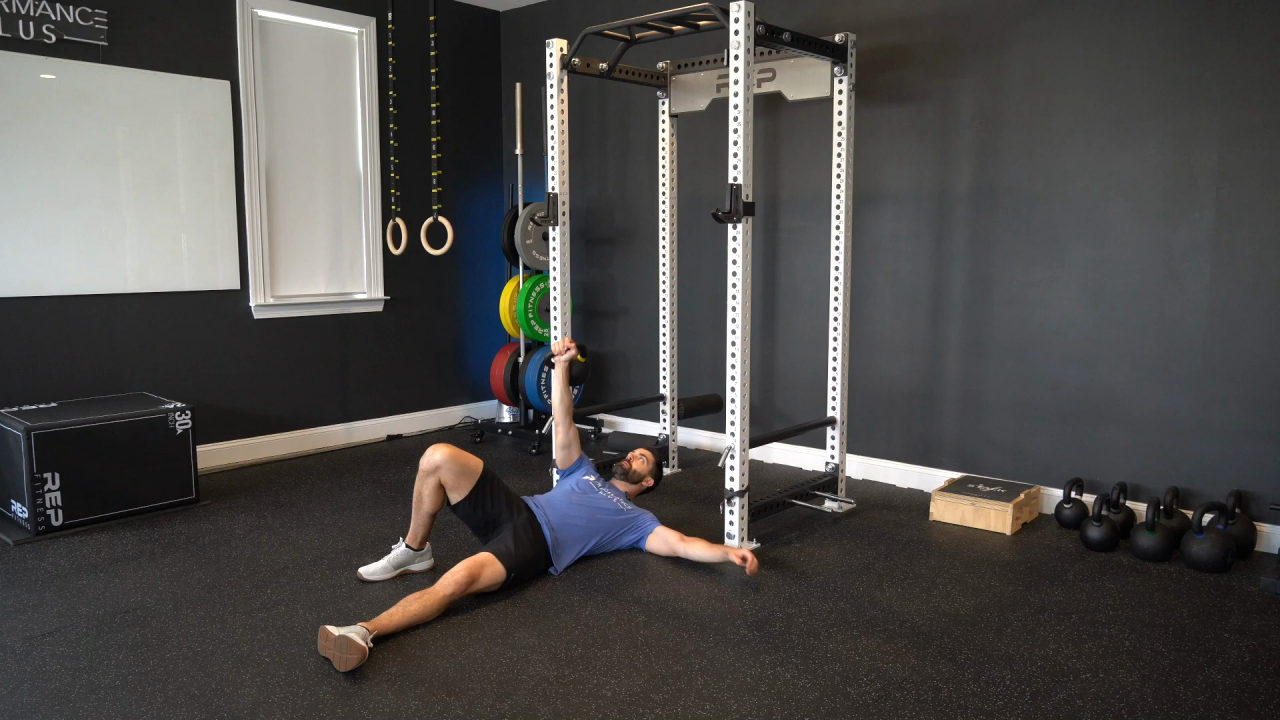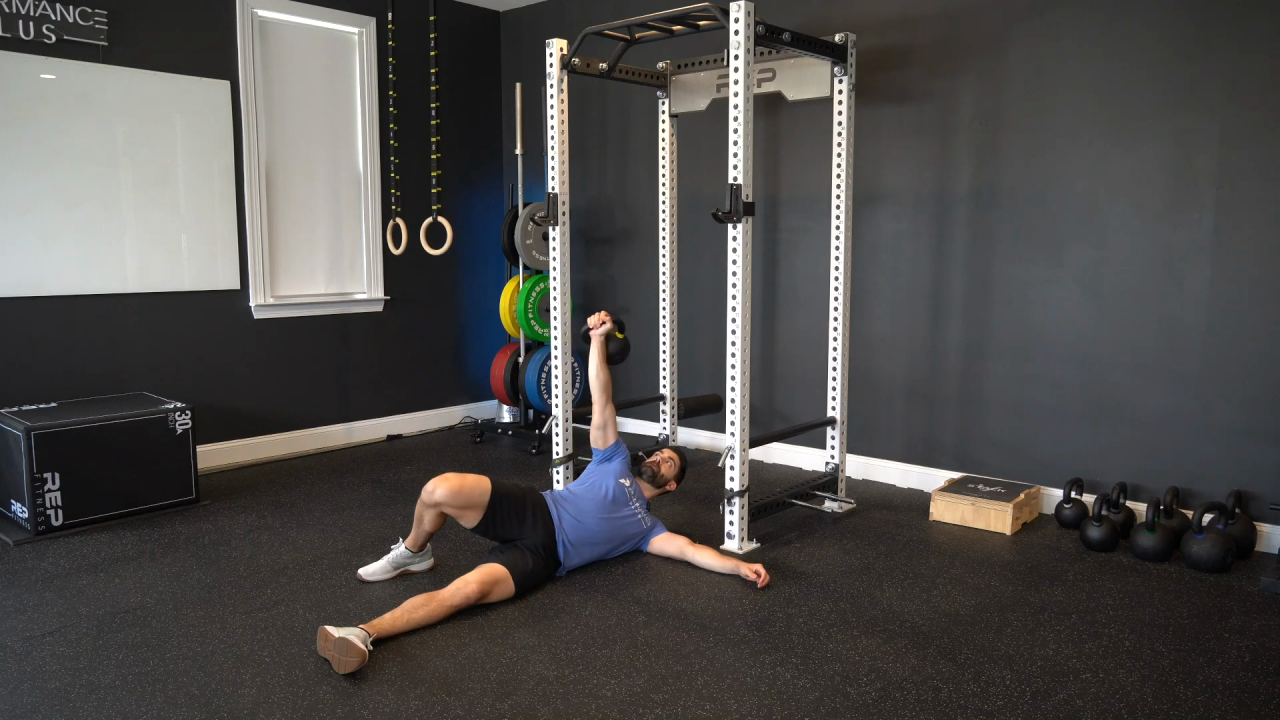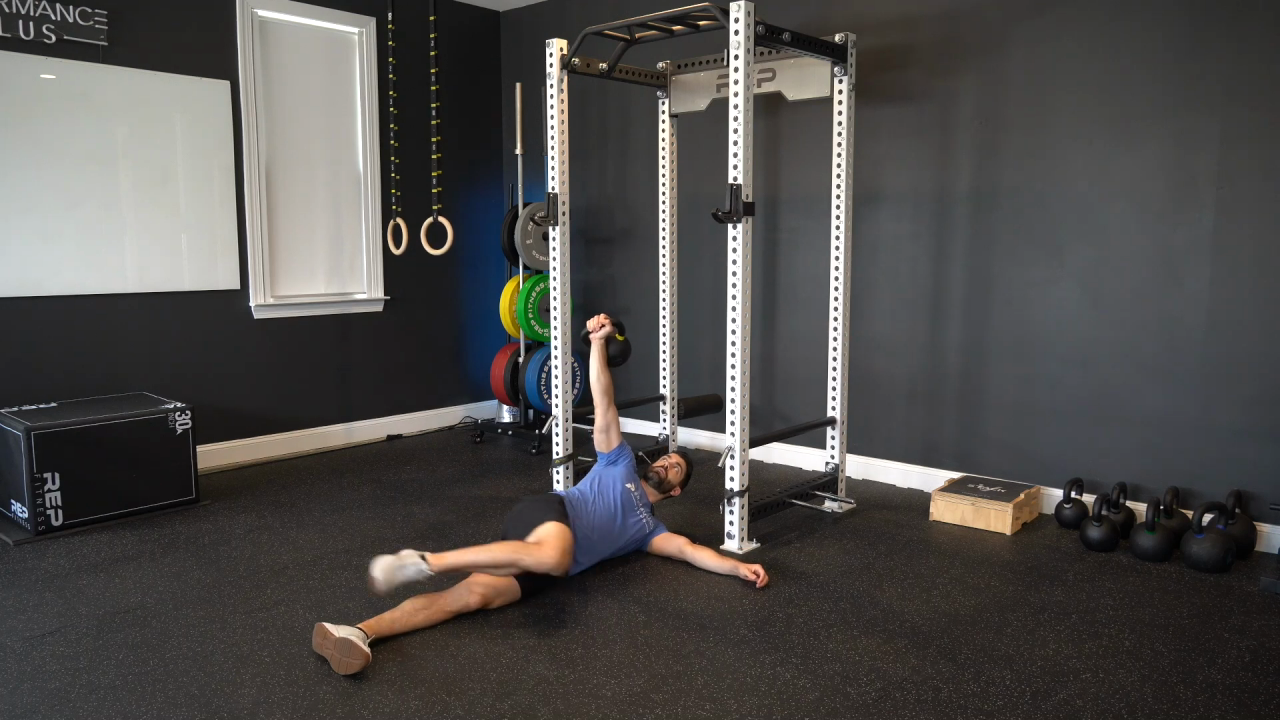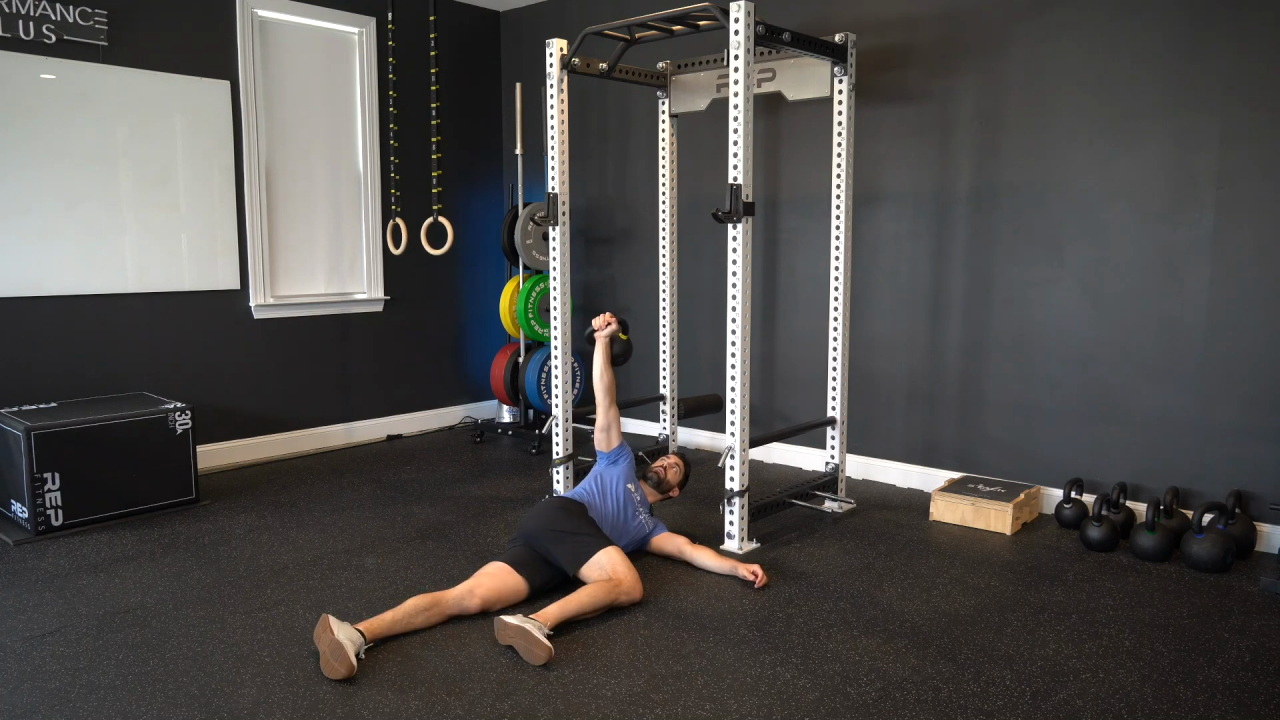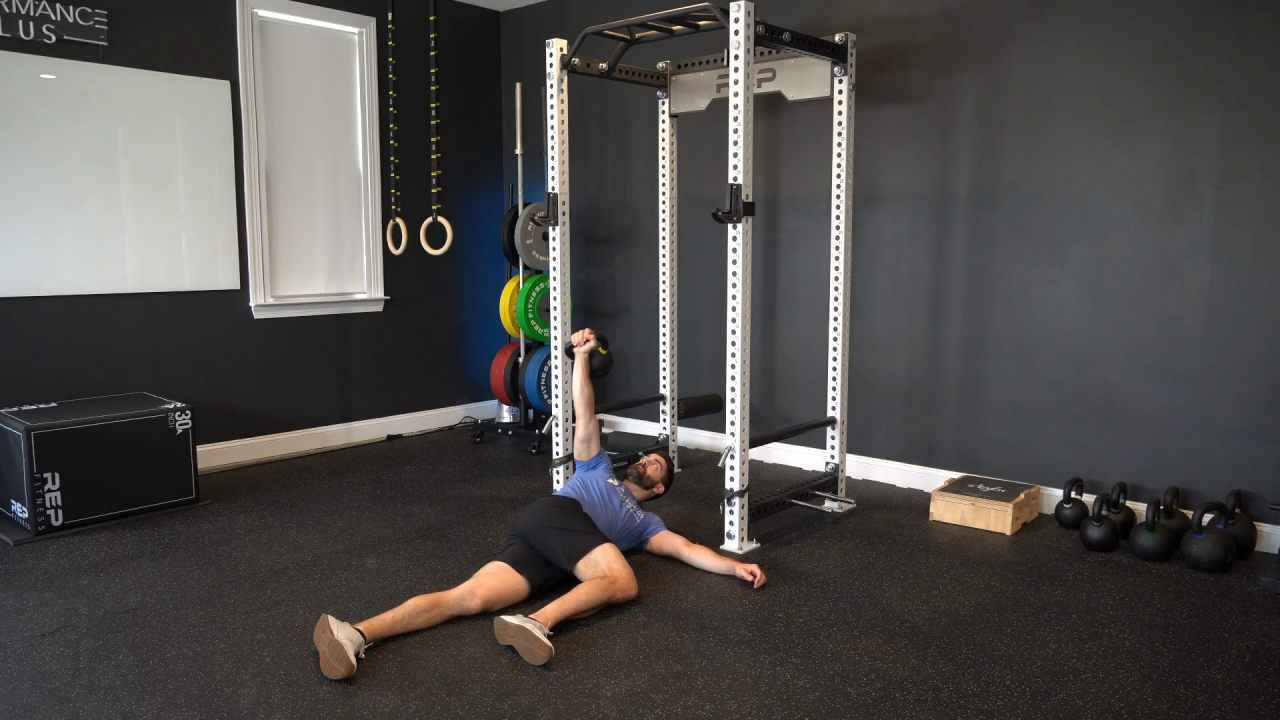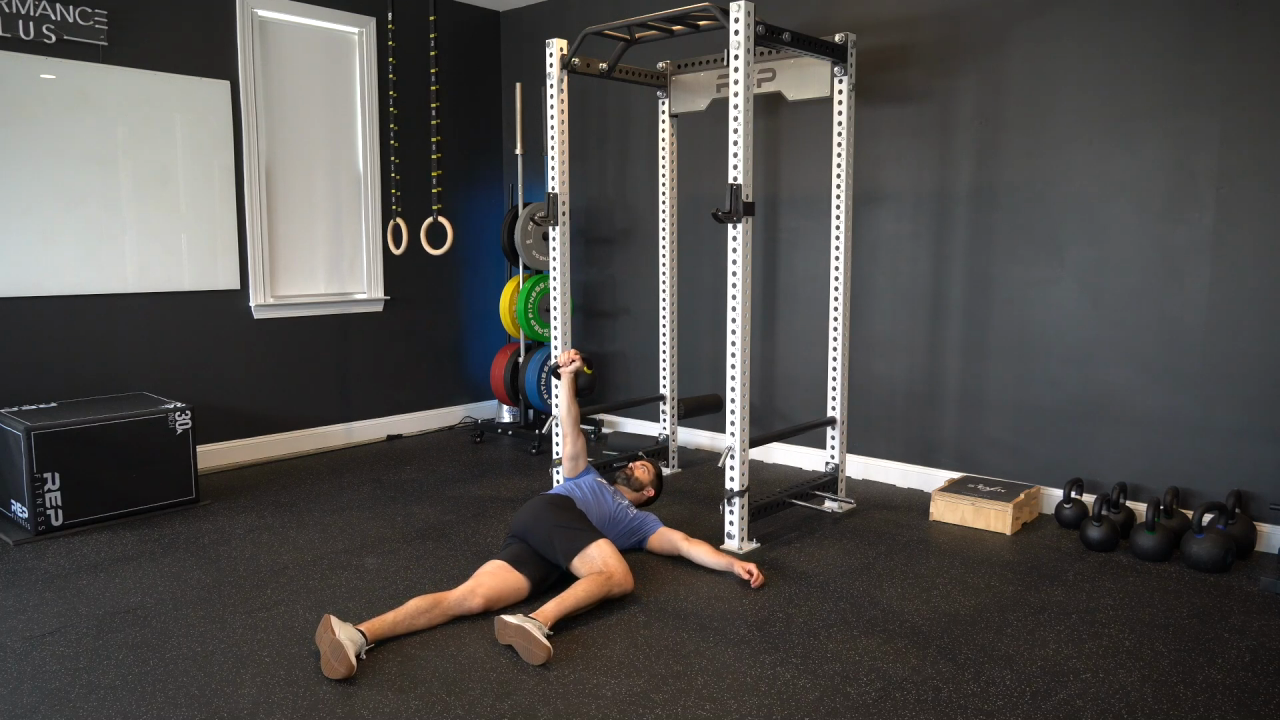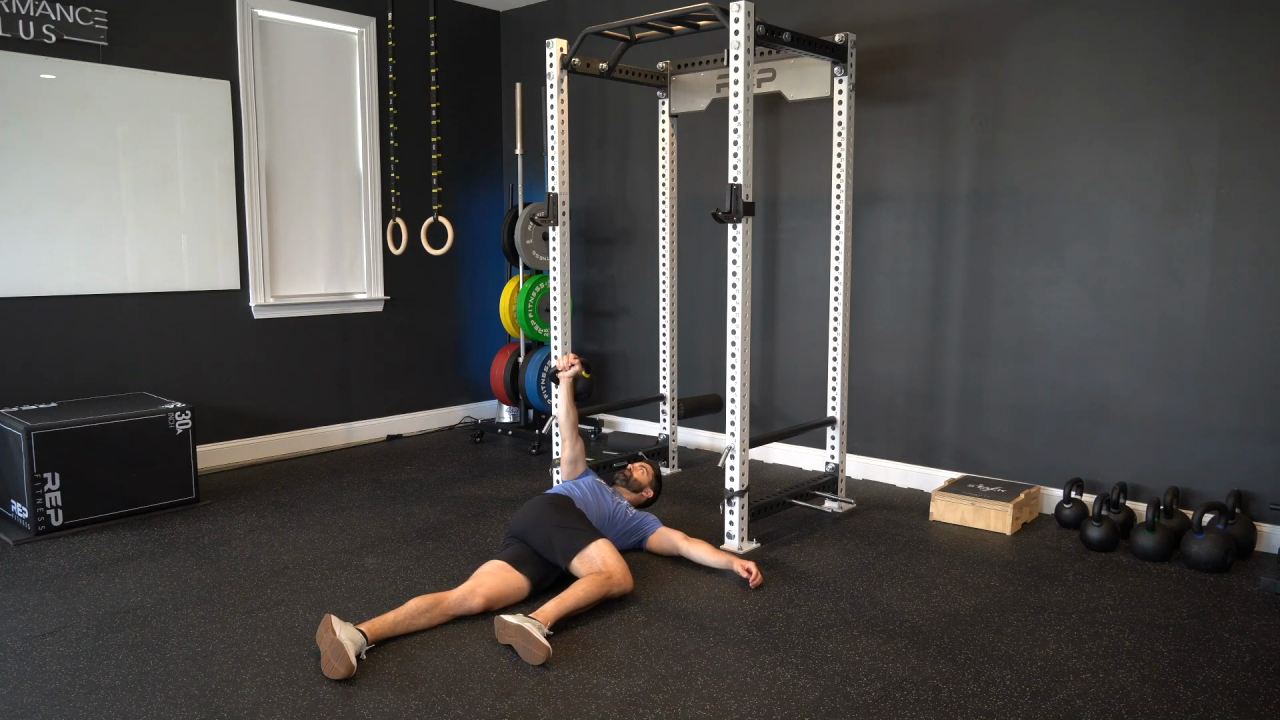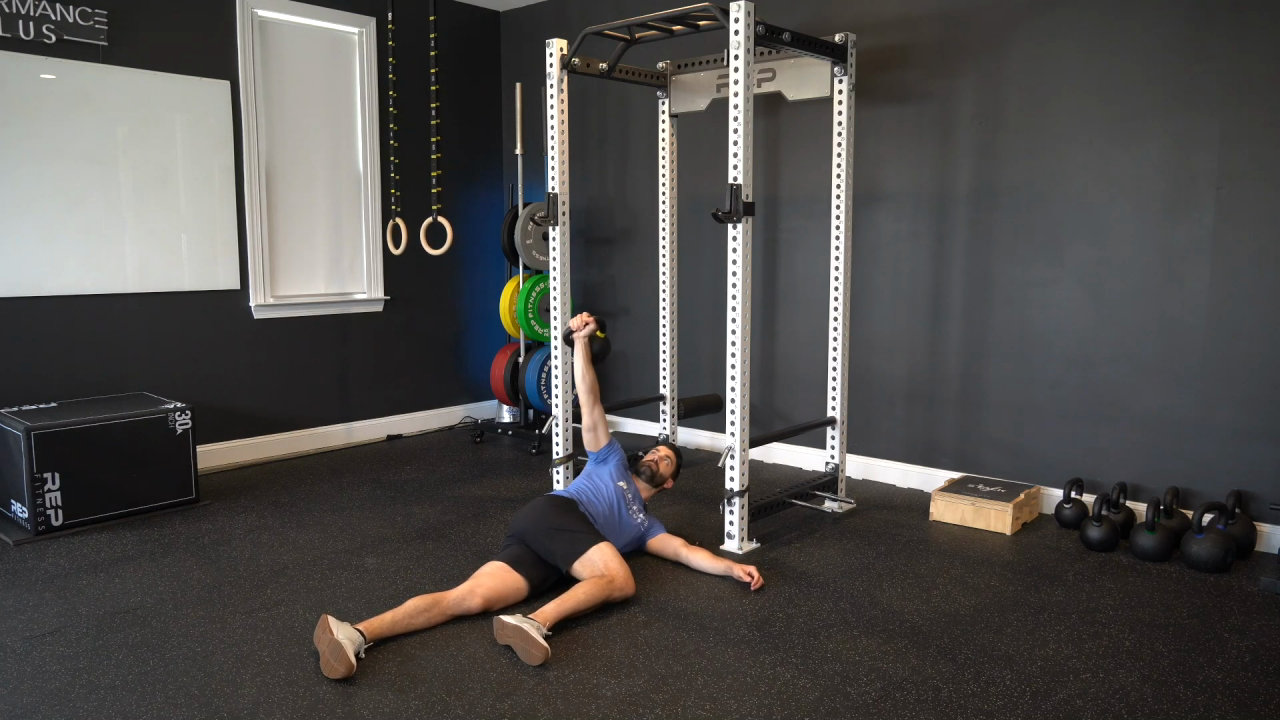
dt=0.7s
person 1, frame 1
left shoulder: (636, 521)
right shoulder: (584, 473)
left elbow: (680, 544)
right elbow: (563, 426)
left wrist: (729, 552)
right wrist: (562, 367)
left hip: (531, 546)
right hip: (514, 511)
left knee: (457, 581)
right knee: (439, 455)
left ankle: (365, 631)
right ankle: (414, 551)
person 1, frame 2
left shoulder: (646, 526)
right shoulder: (616, 461)
left elbow: (690, 550)
right elbow: (601, 404)
left wrist: (742, 566)
right wrist: (597, 338)
left hip: (540, 555)
right hip: (531, 511)
left knee: (467, 591)
right knee: (441, 491)
left ankle: (365, 633)
right ankle: (414, 552)
person 1, frame 3
left shoulder: (649, 527)
right shoulder: (621, 462)
left elbow: (689, 550)
right elbow: (604, 404)
left wrist: (740, 566)
right wrist: (598, 342)
left hip: (544, 559)
right hip: (548, 513)
left knee: (472, 595)
right knee: (550, 557)
left ankle: (362, 633)
right ankle: (422, 562)
person 1, frame 4
left shoulder: (649, 526)
right shoulder: (619, 462)
left elbow: (689, 550)
right elbow: (606, 406)
left wrist: (738, 566)
right wrist: (604, 340)
left hip: (553, 559)
right hip: (560, 518)
left knee: (468, 599)
left ankle: (356, 634)
person 1, frame 5
left shoulder: (644, 522)
right shoulder: (598, 469)
left elbow: (685, 549)
right elbow: (585, 417)
left wrist: (736, 566)
right wrist: (583, 356)
left hip: (554, 559)
right hip: (552, 515)
person 1, frame 6
left shoulder: (641, 522)
right shoulder: (586, 477)
left elbow: (685, 544)
right elbow: (571, 435)
left wrist: (734, 563)
right wrist: (568, 376)
left hip: (551, 556)
right hip: (549, 513)
person 1, frame 7
left shoulder: (639, 522)
right shoulder: (585, 478)
left elbow: (683, 543)
right elbow: (570, 438)
left wrist: (733, 561)
right wrist: (566, 381)
left hip: (550, 557)
right hip: (548, 511)
person 1, frame 8
left shoulder: (644, 524)
right shoulder: (611, 460)
left elbow: (684, 551)
right elbow: (590, 408)
left wrist: (733, 566)
right wrist: (582, 341)
left hip: (550, 557)
right hip: (552, 515)
left knee: (469, 599)
left ankle: (357, 634)
